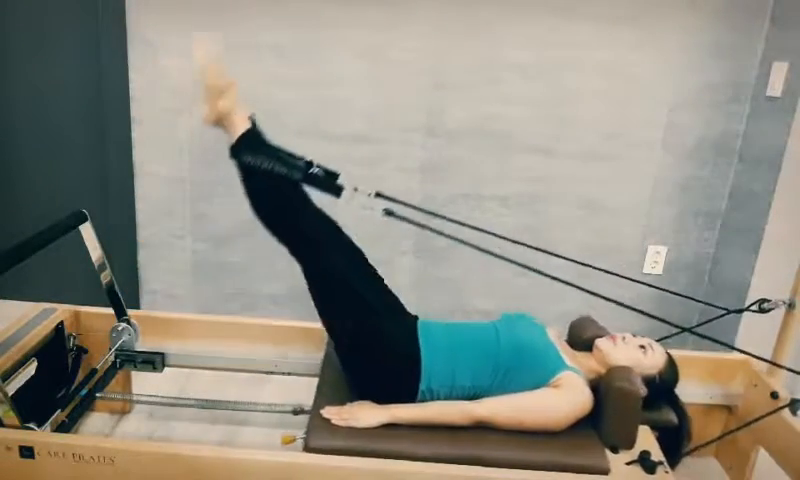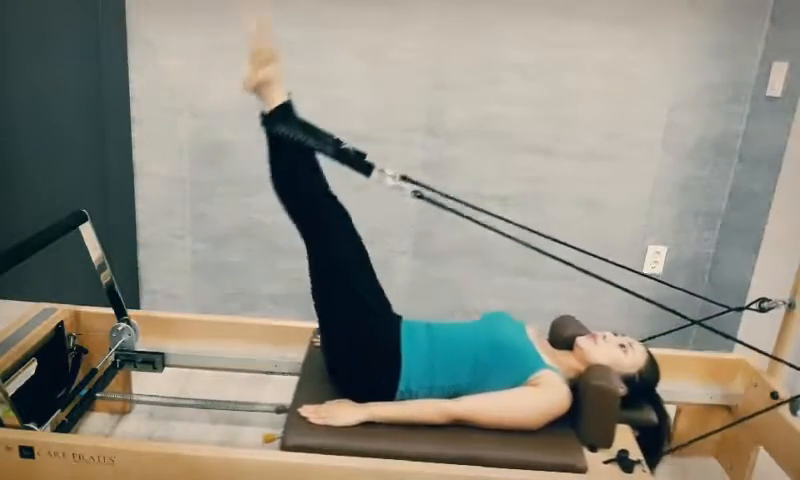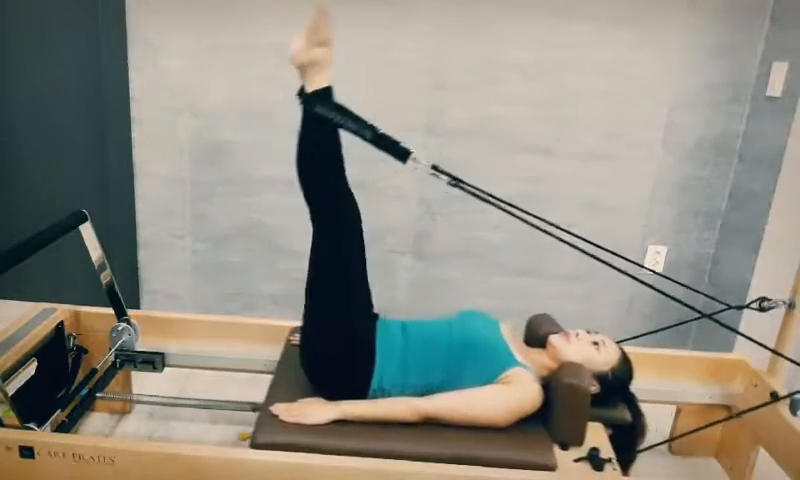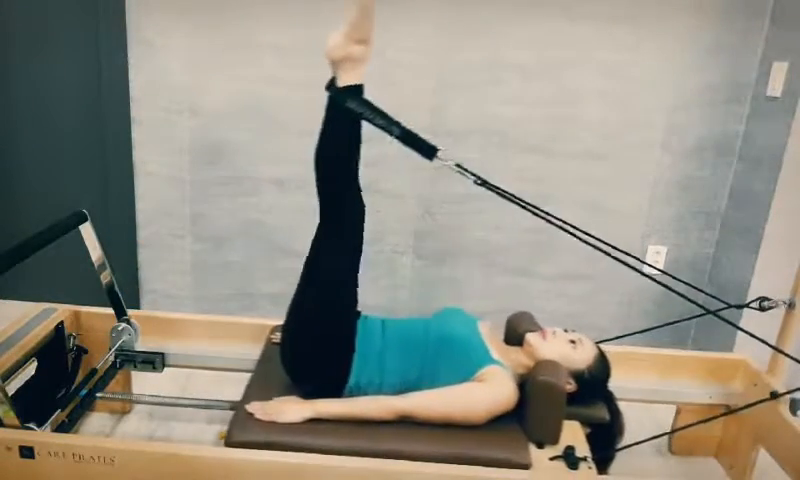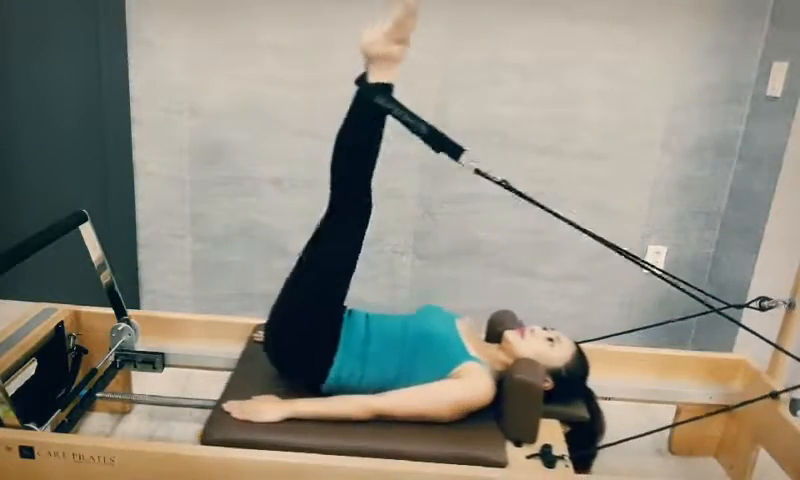
dt=0.2s
person 1, frame 1
left shoulder: (575, 397)
right shoulder: (558, 349)
left elbow: (476, 411)
left wrist: (386, 412)
left hip: (399, 372)
right hip: (413, 336)
left knee: (316, 242)
right knee: (320, 233)
left ankle: (238, 126)
right ankle: (238, 124)
person 1, frame 2
left shoulder: (553, 395)
right shoulder: (538, 344)
left elbow: (454, 410)
left wrist: (362, 410)
left hip: (376, 370)
right hip: (397, 336)
left knee: (326, 226)
right knee: (328, 220)
left ankle: (274, 98)
person 1, frame 3
left shoulder: (525, 393)
right shoulder: (511, 345)
left elbow: (425, 409)
left wrist: (333, 410)
left hip: (348, 370)
right hip: (371, 338)
left knee: (335, 218)
person 1, frame 4
left shoulder: (501, 391)
right shoulder: (488, 340)
left elbow: (400, 408)
left wrist: (309, 408)
left hip: (326, 366)
right hip: (347, 337)
left knee: (340, 214)
person 1, frame 5
left shoulder: (478, 387)
right shoulder: (469, 334)
left elbow: (376, 407)
left wrist: (285, 408)
left hip: (309, 355)
right hip: (326, 334)
left knee: (348, 206)
